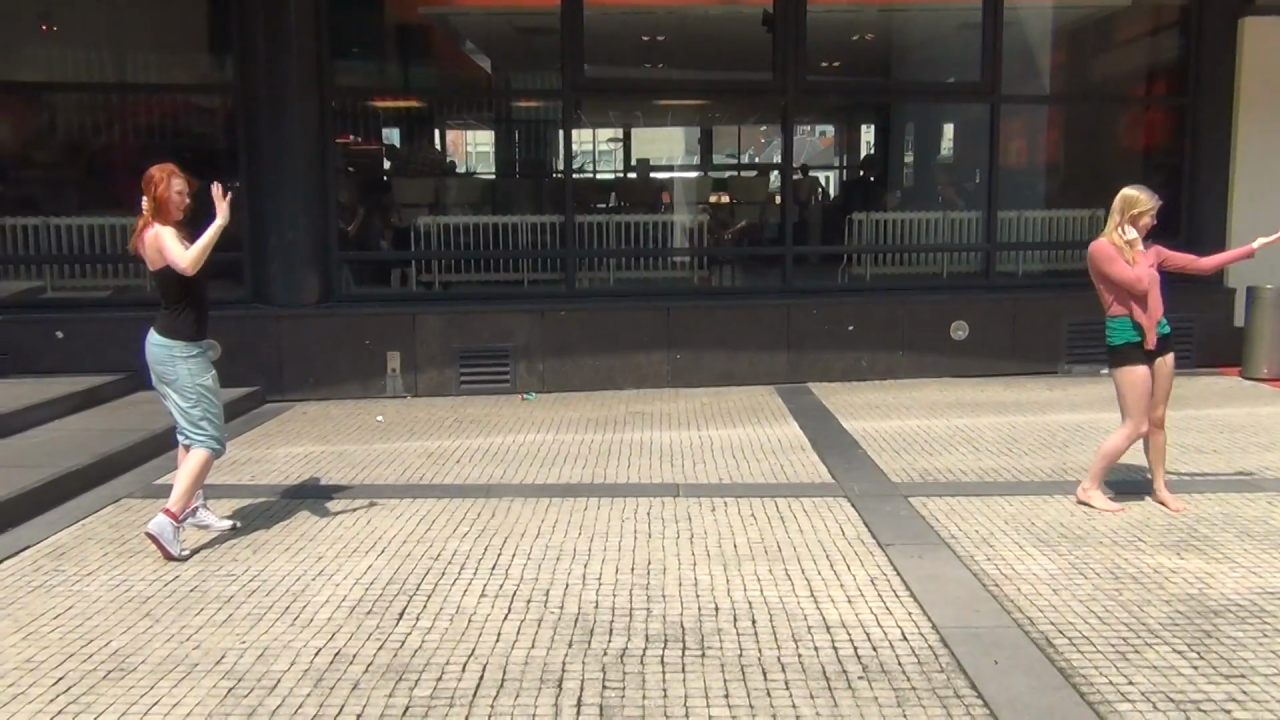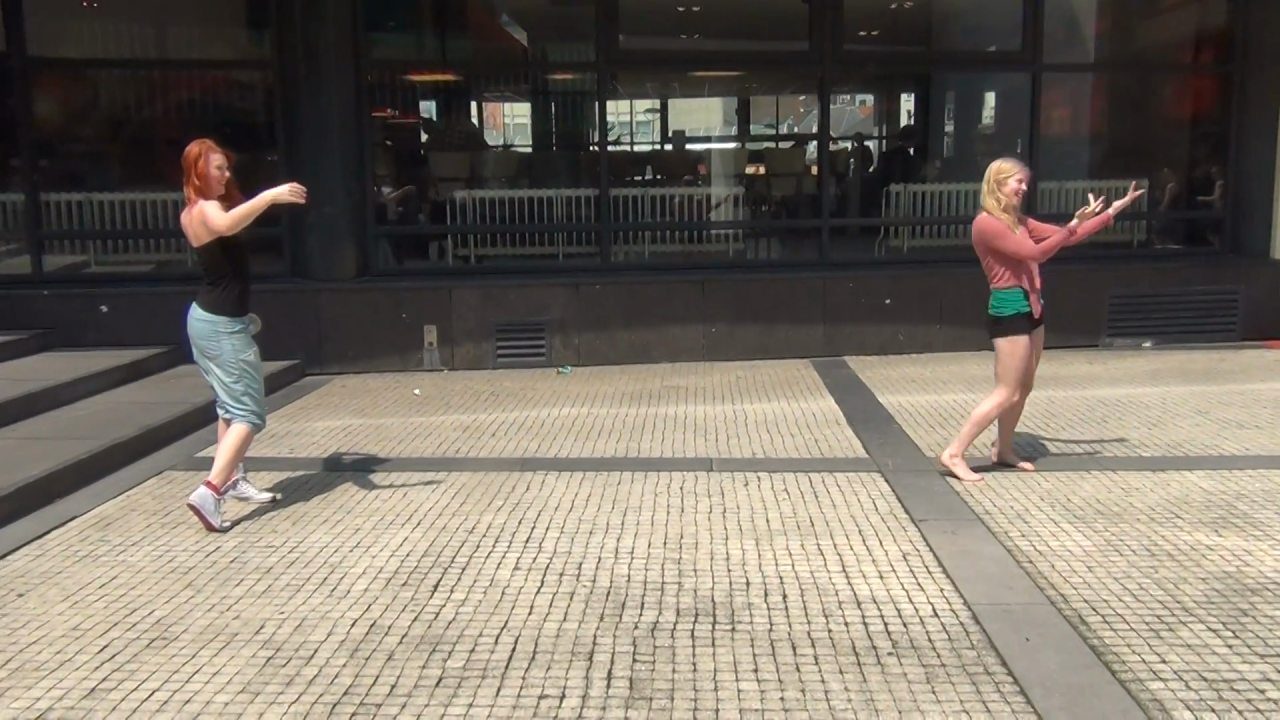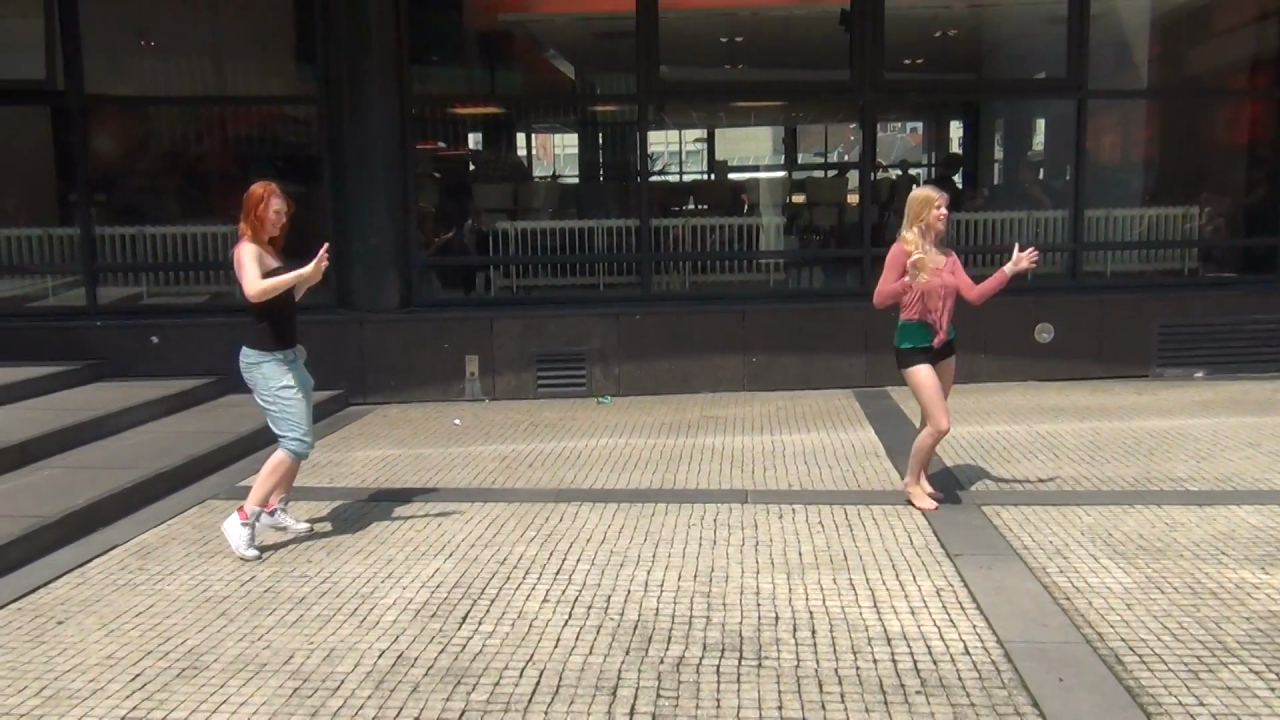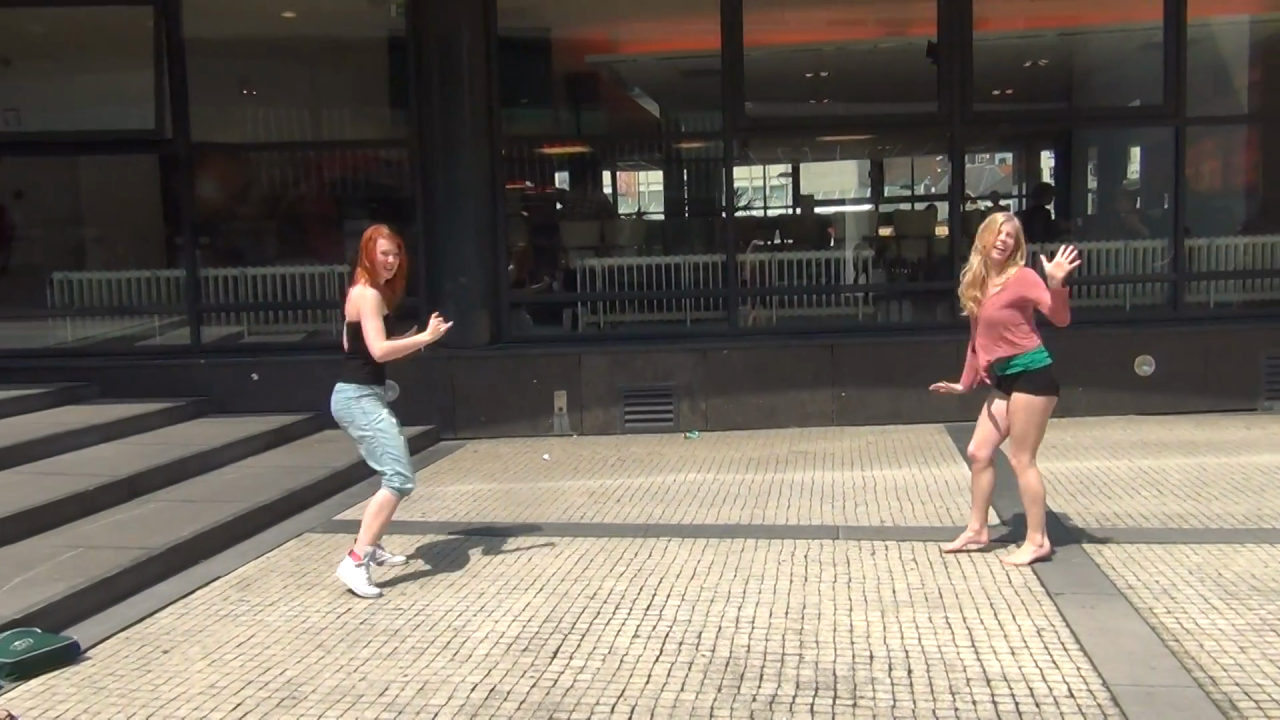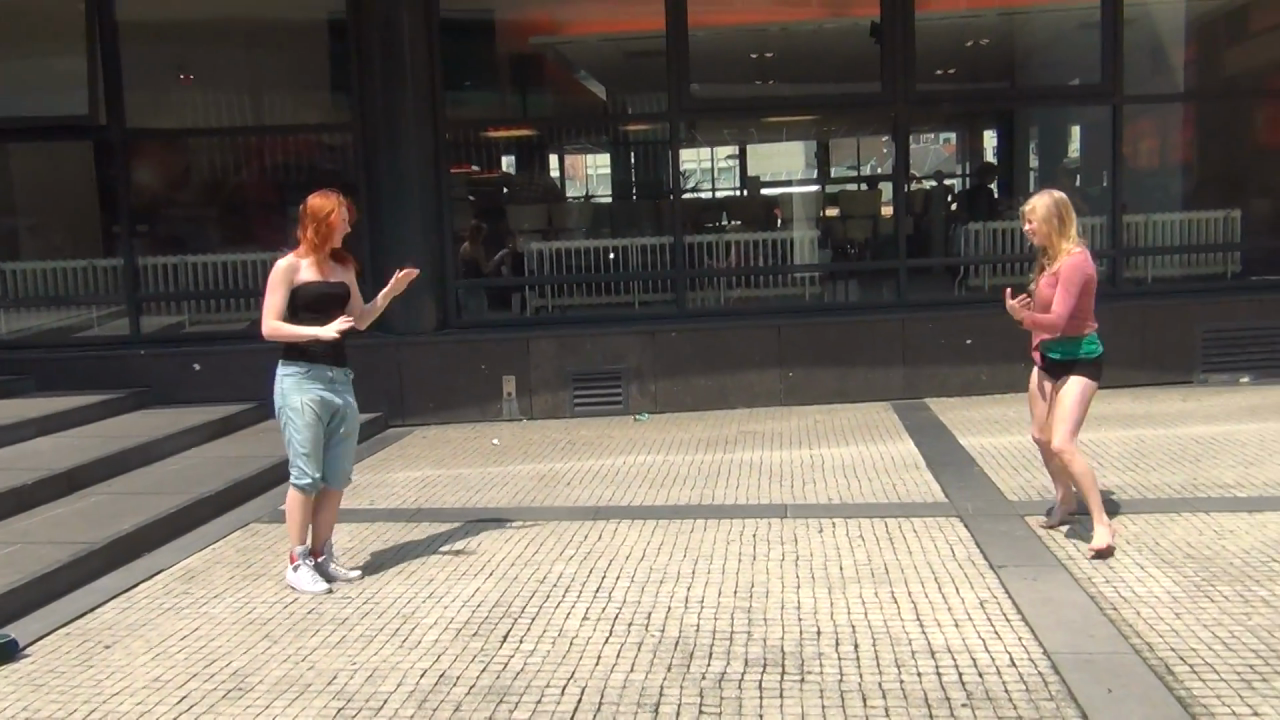
dt=1s
person 1, frame 1
left shoulder: (156, 232)
right shoulder: (160, 234)
right elbow: (188, 265)
right wrist: (218, 222)
left hip: (168, 344)
right hip: (180, 349)
left knee: (191, 431)
right knee: (208, 438)
left ankle: (192, 506)
right ankle: (167, 520)
person 1, frame 2
left shoulder: (194, 213)
right shoulder: (206, 210)
right elbow: (227, 223)
right wrist: (273, 194)
left hip: (206, 318)
right hip: (222, 325)
left knee: (231, 405)
right knee: (248, 413)
left ankle: (232, 479)
right ankle: (209, 492)
person 1, frame 3
left shoulder: (268, 249)
right shoulder: (248, 250)
right elbow: (255, 291)
left wrist: (309, 279)
right wrist: (305, 271)
left hip: (288, 356)
right hip: (267, 359)
left knee: (297, 440)
right knee: (296, 441)
left ankle: (275, 509)
right ankle: (243, 518)
person 1, frame 4
left shoulder: (371, 293)
right shoulder: (365, 294)
right elbow: (380, 350)
left wrist: (407, 339)
right wrist: (429, 336)
left hip: (370, 398)
right hip: (357, 401)
left knee: (397, 475)
right knee: (400, 478)
left ankle: (370, 547)
right ankle: (355, 561)
person 1, frame 5
left shoulder: (342, 265)
right shoulder: (288, 267)
left elbow: (361, 320)
right elbow: (269, 328)
left wrist: (396, 288)
right wrist: (321, 331)
left hip: (339, 380)
right hip: (300, 379)
left knee: (337, 474)
right knee: (305, 475)
left ankle: (321, 554)
right ankle: (297, 563)
person 2, frame 1
left shoulder: (1150, 251)
right shoulder: (1101, 249)
left elbow: (1201, 265)
right elbow: (1138, 283)
left wrist: (1253, 248)
right wrist: (1138, 249)
left hip: (1157, 338)
right hip: (1125, 342)
left knee: (1156, 419)
right knee: (1136, 426)
left ankle: (1160, 489)
right ankle: (1088, 488)
person 2, frame 2
left shoulder: (1017, 221)
right shoulder: (987, 223)
left elbow: (1060, 236)
right elbow: (1035, 253)
left wrist: (1110, 213)
right wrist: (1078, 223)
left hip: (1028, 311)
right hip: (1009, 314)
left knee: (1022, 389)
right knee: (1007, 393)
left ankle: (1003, 449)
right ankle: (954, 452)
person 2, frame 3
left shoulder: (948, 256)
right shoulder: (904, 250)
left elbow: (973, 295)
right elbow: (879, 299)
left wrist: (1009, 270)
right wrist: (909, 280)
left hip: (943, 343)
right hip: (913, 345)
left knee: (933, 422)
right knee: (940, 424)
left ankle: (916, 476)
right ankle: (912, 482)
person 2, frame 4
left shoulder: (1021, 276)
right shoulder: (975, 284)
left elbow: (1060, 317)
right elbow: (980, 339)
left wrist: (1056, 283)
right wrist: (965, 383)
left hip: (1032, 374)
right hip: (1005, 379)
left knee: (1021, 458)
right knee: (978, 452)
left ankle: (1037, 541)
right ankle: (976, 530)
person 2, frame 5
left shoulder: (1075, 263)
right shoulder: (1052, 259)
left elbow: (1057, 319)
left wrist: (1023, 315)
left hip: (1079, 360)
right hip: (1049, 357)
left knee: (1061, 445)
right knee: (1041, 437)
left ankle: (1102, 525)
right ankle: (1065, 504)
